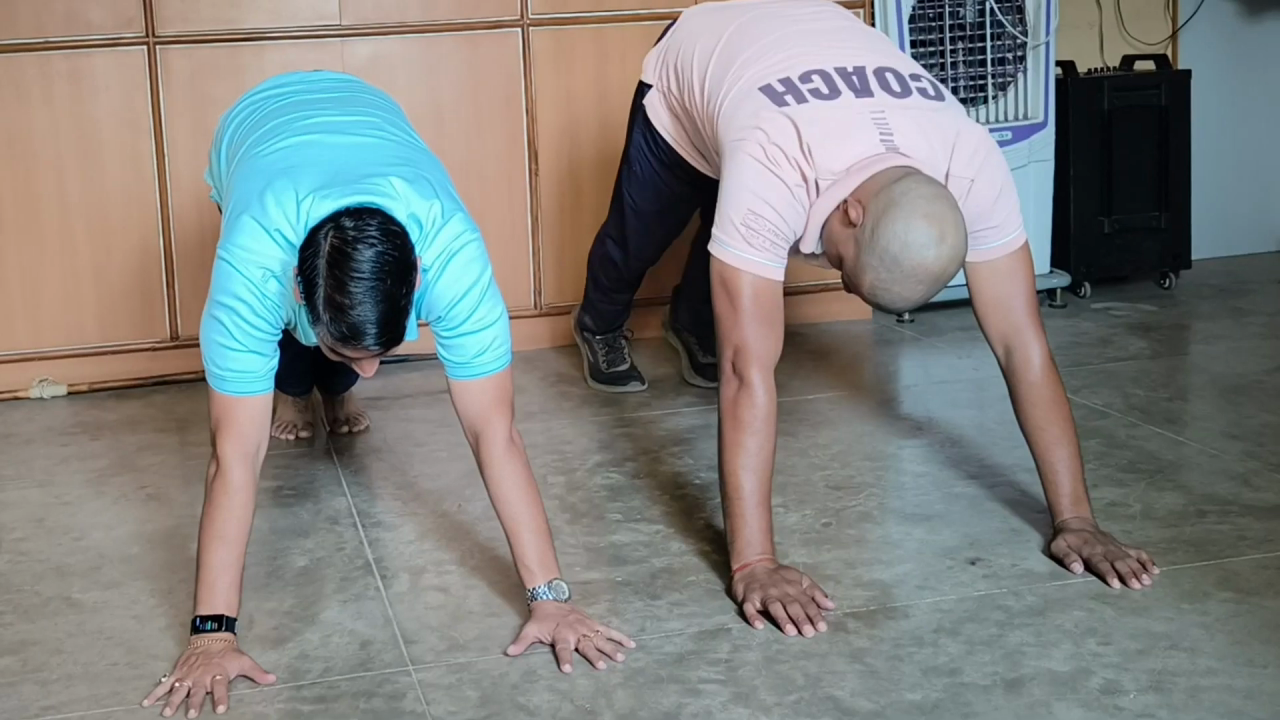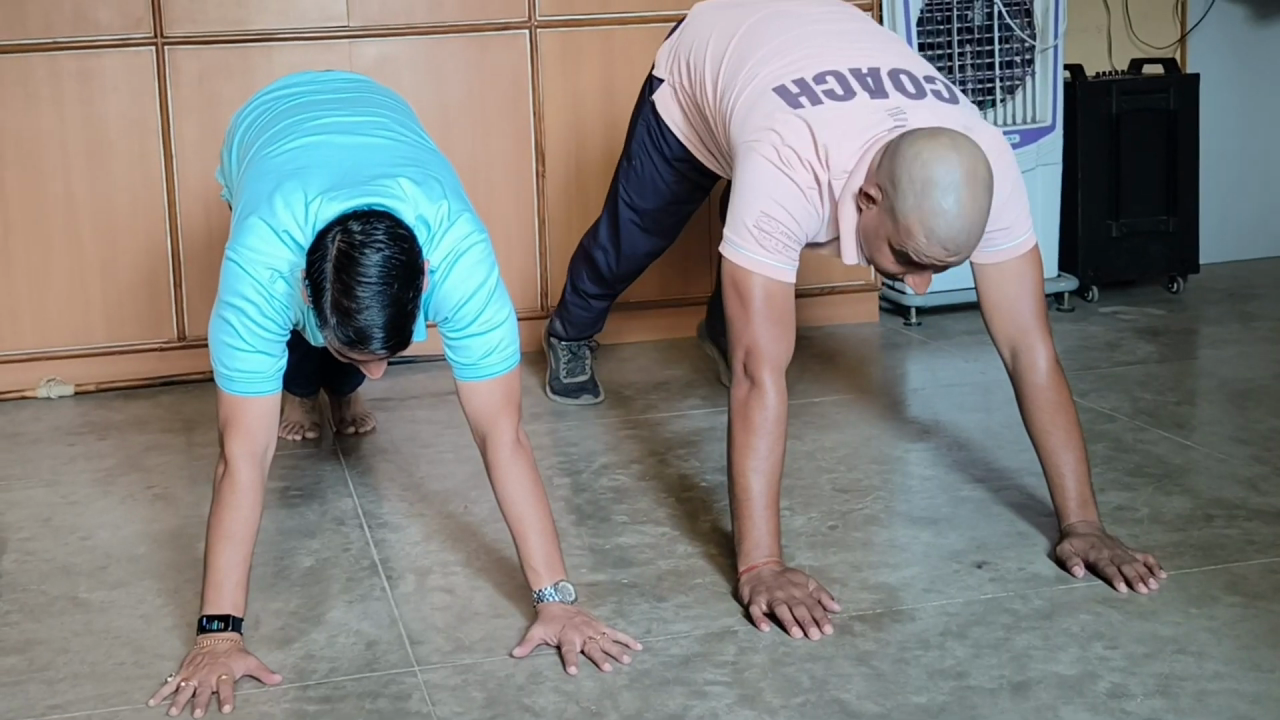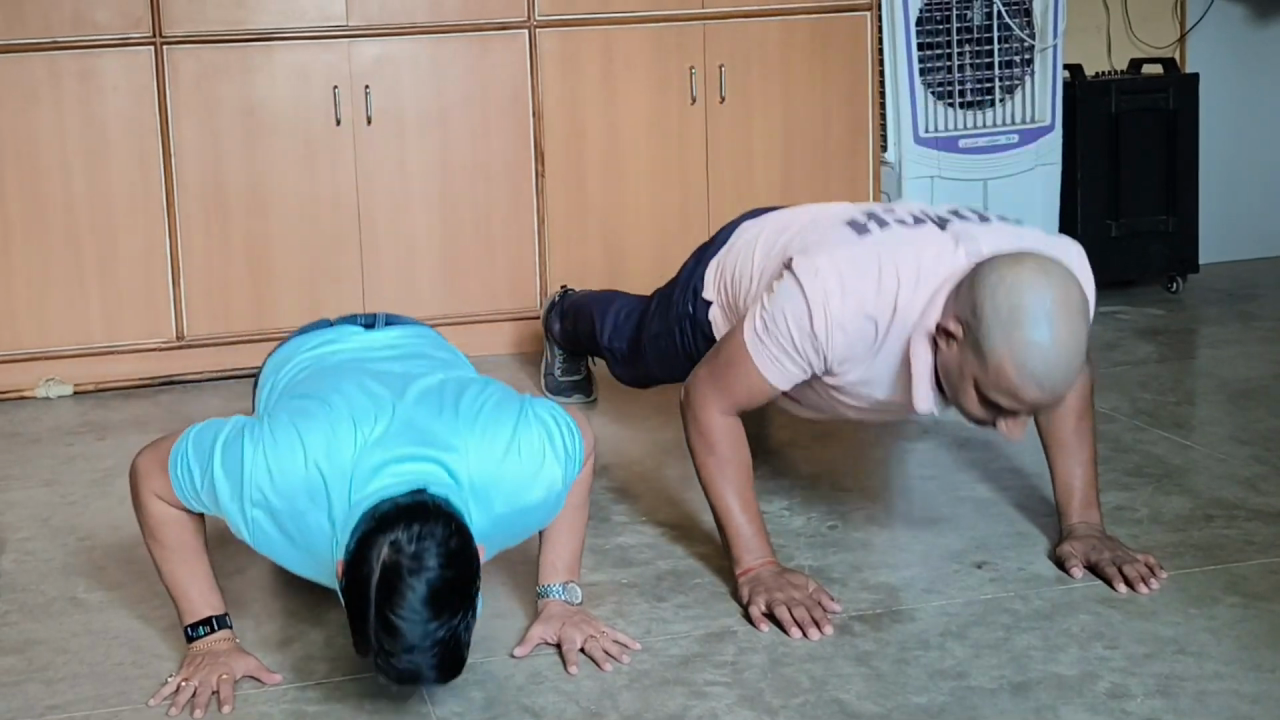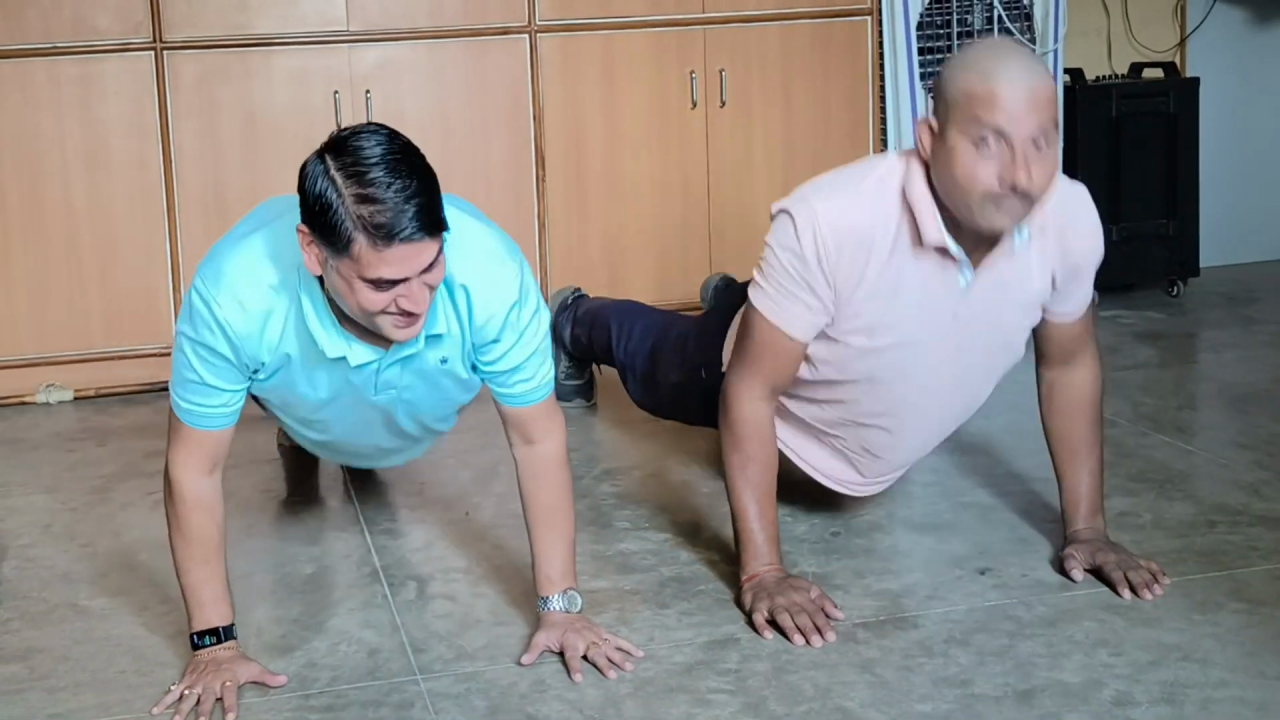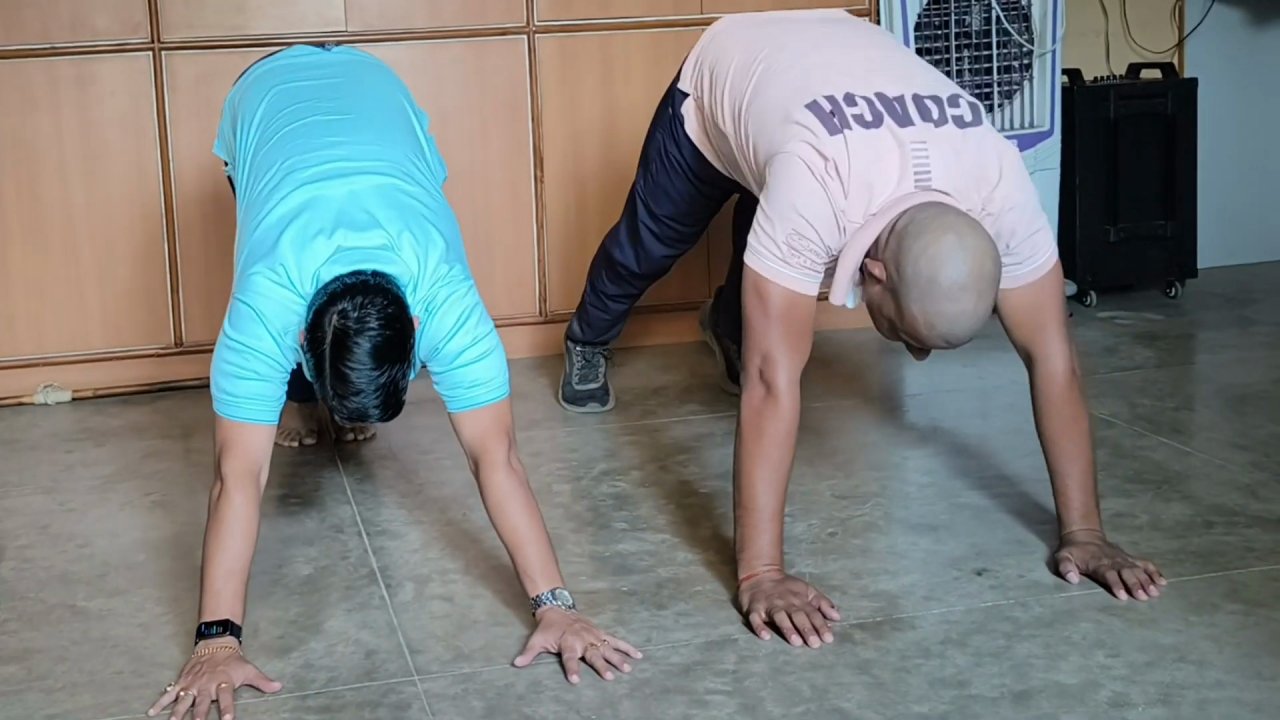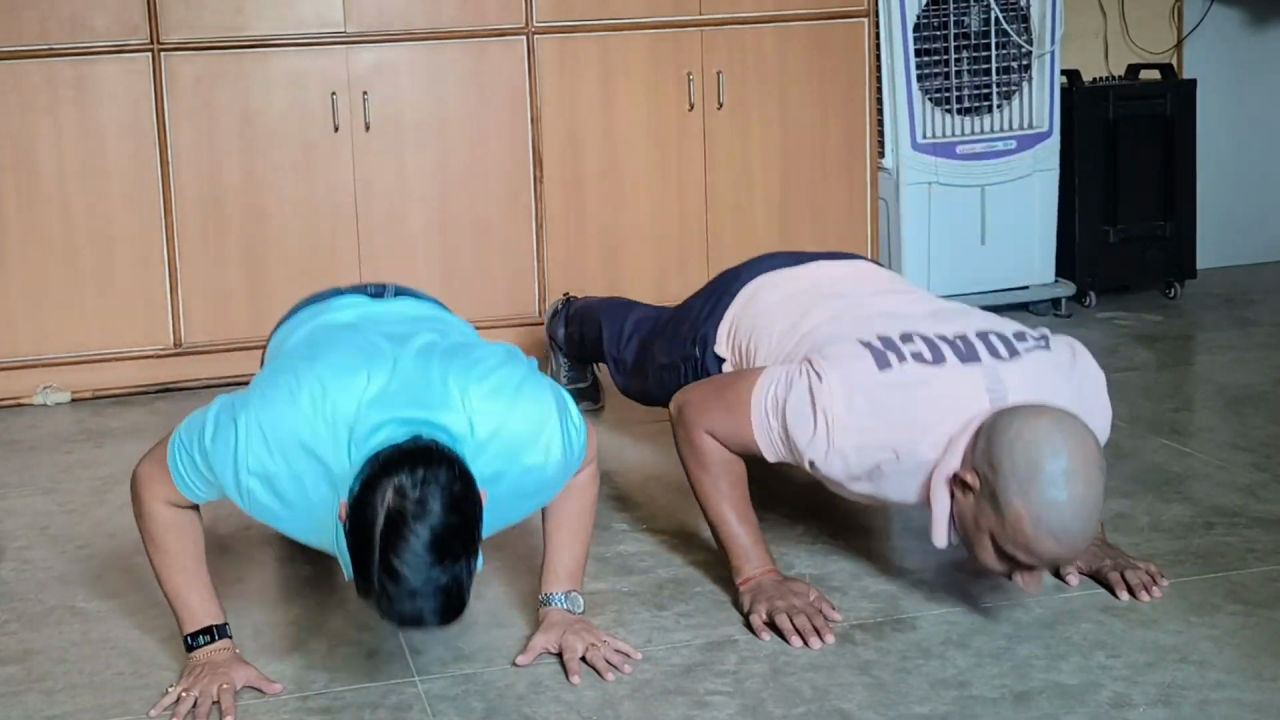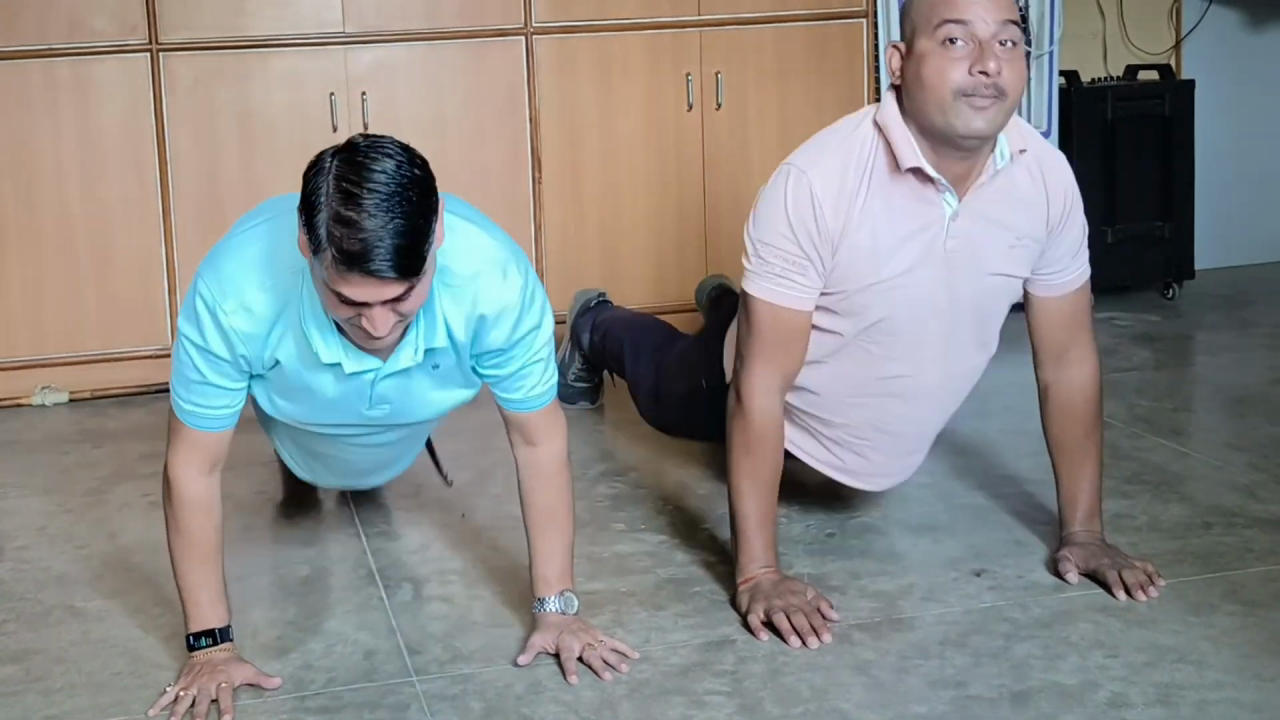
dt=0.7s
person 1, frame 1
left shoulder: (972, 165)
right shoulder: (774, 171)
left elbow: (1022, 344)
right elbow: (750, 371)
left wrist: (1075, 519)
right wrist: (754, 564)
left knee: (725, 249)
right knee: (638, 237)
left ankle: (692, 323)
right ankle: (602, 327)
person 1, frame 2
left shoulder: (985, 164)
right shoulder: (790, 171)
left elbow: (1029, 349)
right elbow: (762, 375)
left wrist: (1081, 523)
right wrist: (760, 564)
left knee: (764, 262)
right knee: (629, 240)
left ankle: (723, 329)
right ankle: (570, 336)
person 1, frame 3
left shoulder: (1060, 276)
right shoulder: (837, 299)
left elbow: (1069, 384)
right elbow: (706, 406)
left wrist: (1083, 523)
right wrist: (756, 567)
right hip: (737, 277)
right knee: (637, 351)
right ankle: (568, 320)
person 1, frame 4
left shoulder: (1070, 218)
right shoulder: (828, 224)
left elbow: (1070, 362)
right elbow: (752, 391)
left wrist: (1086, 529)
right wrist: (762, 572)
right hip: (769, 394)
right knee: (662, 371)
right ankle: (579, 325)
person 1, frame 5
left shoulder: (999, 189)
right shoulder: (818, 193)
left elbow: (1050, 356)
right elbow: (774, 380)
left wrist: (1083, 531)
right wrist: (759, 574)
right hip: (727, 67)
left knee: (762, 264)
right knee: (647, 247)
left ankle: (728, 328)
right ankle: (589, 340)
person 1, frame 6
left shoulder: (1080, 402)
right shoulder: (859, 428)
right elbow: (690, 413)
left wrist: (1087, 533)
right wrist: (755, 574)
left hip: (863, 288)
right hip: (762, 310)
right knee: (640, 350)
right ankle: (574, 325)
person 1, frame 7
left shoulder: (1046, 177)
right shoulder: (817, 181)
left elbow: (1069, 363)
right elbow: (761, 387)
left wrist: (1083, 533)
right wrist: (757, 574)
right knee: (671, 384)
right ankle: (596, 329)
person 2, frame 1
left shoulder: (453, 255)
right shoulder: (254, 264)
left elbow: (493, 431)
right elbow: (237, 454)
left wrist: (549, 596)
right wrist: (213, 631)
left knee: (341, 365)
right knee: (289, 359)
left ankle: (333, 390)
right ankle: (291, 388)
person 2, frame 2
left shoulder: (459, 253)
right shoulder: (262, 262)
left elbow: (501, 432)
right elbow: (244, 455)
left wrist: (555, 598)
right wrist: (219, 631)
left knee: (348, 366)
right knee: (299, 363)
left ankle: (341, 393)
right ankle: (298, 390)
person 2, frame 3
left shoulder: (525, 466)
right shoulder: (273, 478)
left elbow: (580, 444)
right elbow: (149, 478)
left wrist: (560, 594)
right wrist: (209, 631)
left hip: (421, 354)
right hip: (307, 360)
person 2, frame 4
left shoulder: (491, 269)
right shoulder: (233, 291)
left elbow: (538, 440)
right elbow: (194, 470)
left wrist: (560, 605)
right wrist: (214, 642)
right hip: (300, 380)
right ankle: (301, 442)
person 2, frame 5
left shoulder: (444, 299)
right shoulder: (272, 308)
left elbow: (495, 459)
right elbow: (240, 477)
left wrist: (554, 605)
right wrist: (218, 640)
left ankle: (312, 394)
right ankle: (298, 399)
person 2, frame 6
left shoulder: (528, 431)
right shoulder: (275, 443)
left elbow: (581, 463)
right elbow: (153, 487)
left wrist: (562, 603)
right wrist: (208, 639)
left hip: (429, 328)
right hip: (317, 326)
person 2, frame 7
left shoulder: (494, 272)
right shoulder: (233, 287)
left elbow: (539, 440)
right elbow: (193, 470)
left wrist: (556, 606)
right wrist: (210, 641)
right knee: (309, 461)
